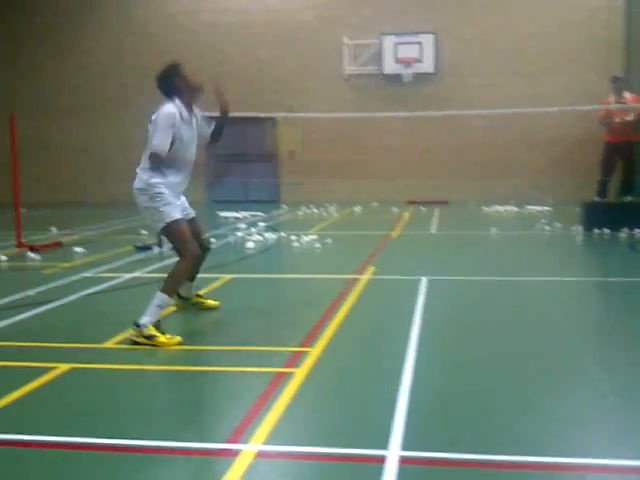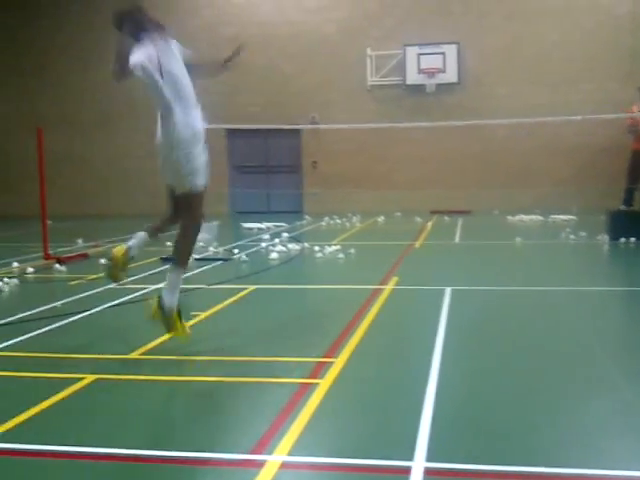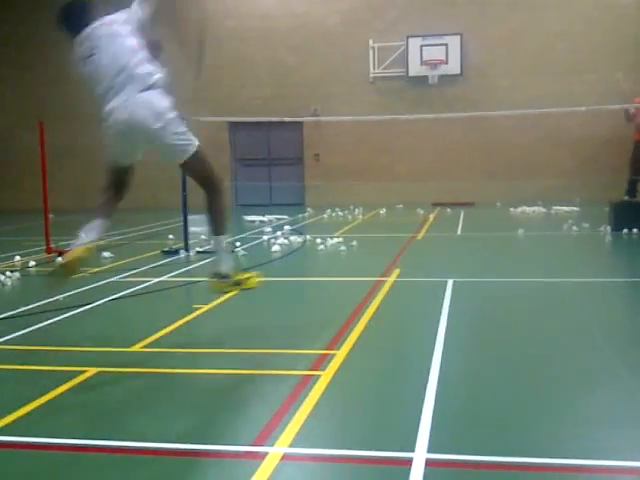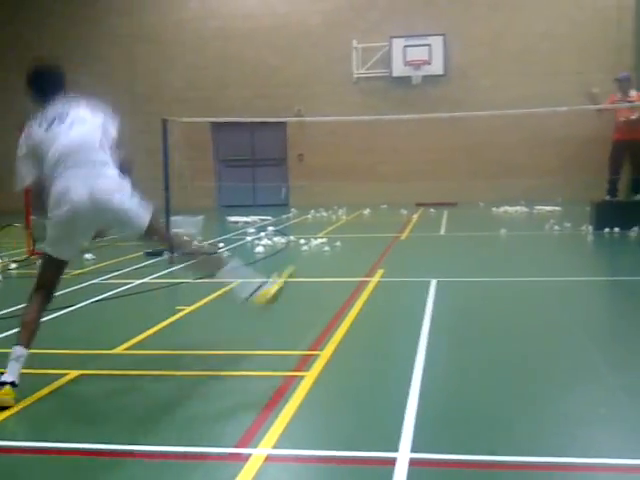
dt=0.2s
person 1, frame 1
left shoulder: (193, 114)
right shoulder: (169, 114)
left elbow: (209, 142)
right elbow: (157, 160)
left wrist: (222, 118)
left hip: (172, 192)
right hip: (155, 191)
left knee: (201, 247)
right knee: (190, 254)
left ankle: (184, 293)
right ankle: (145, 326)
person 1, frame 2
left shoulder: (166, 48)
right shoulder: (150, 50)
left elbow: (199, 69)
right elbow: (120, 72)
left wrist: (226, 62)
left hip: (180, 138)
right hip: (183, 139)
left knee: (181, 213)
right knee: (191, 221)
left ankle: (130, 249)
right ankle: (168, 302)
person 1, frame 3
left shoulder: (81, 53)
left hip: (118, 119)
right hip: (151, 106)
left knee: (115, 192)
right knee: (211, 183)
left ankle: (82, 245)
right ankle: (224, 270)
person 1, frame 4
left shoulder: (30, 133)
right shoulder: (93, 111)
left elbow: (37, 194)
right elbow: (114, 159)
left hip: (67, 207)
right hip: (108, 192)
left knee: (42, 292)
right knee: (179, 244)
right ankle: (255, 286)
